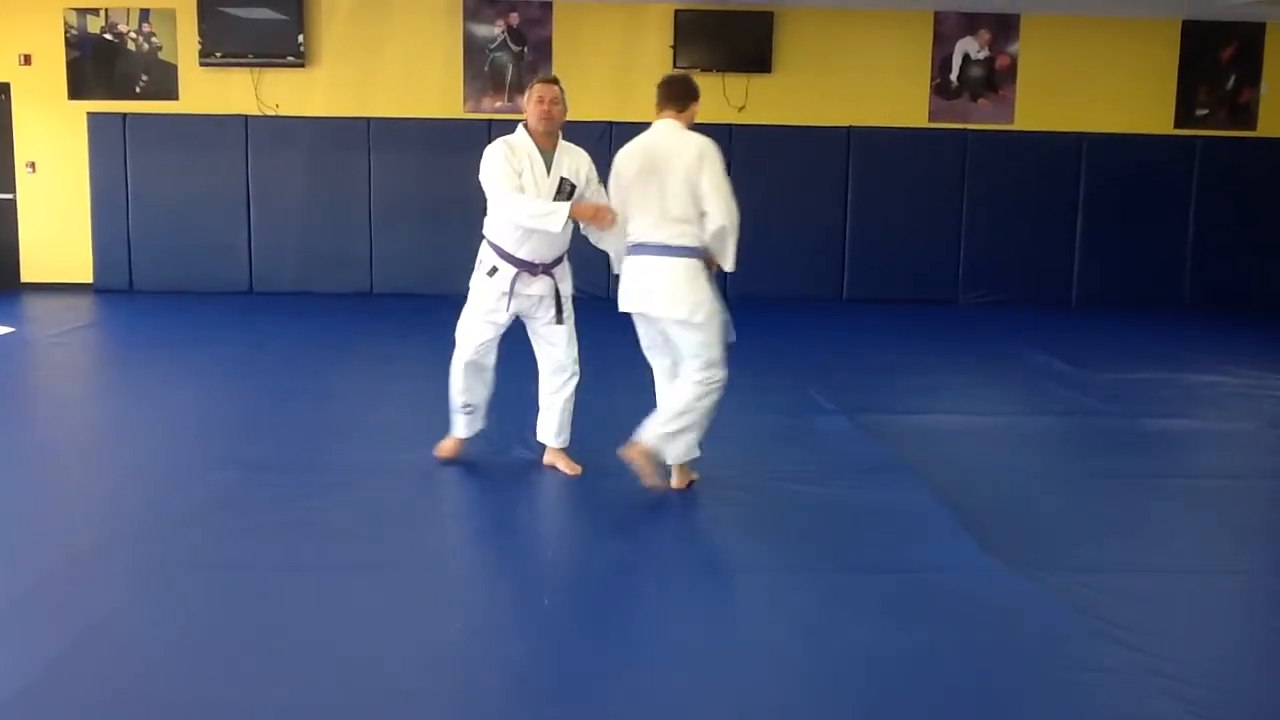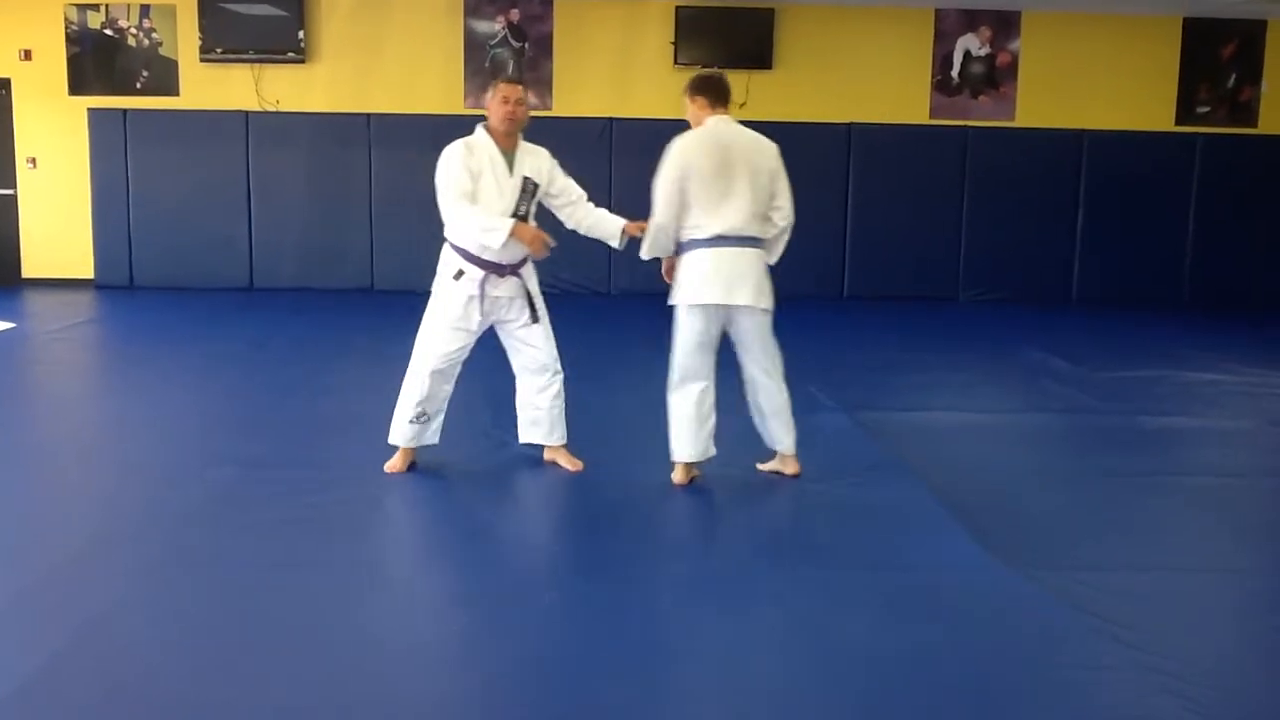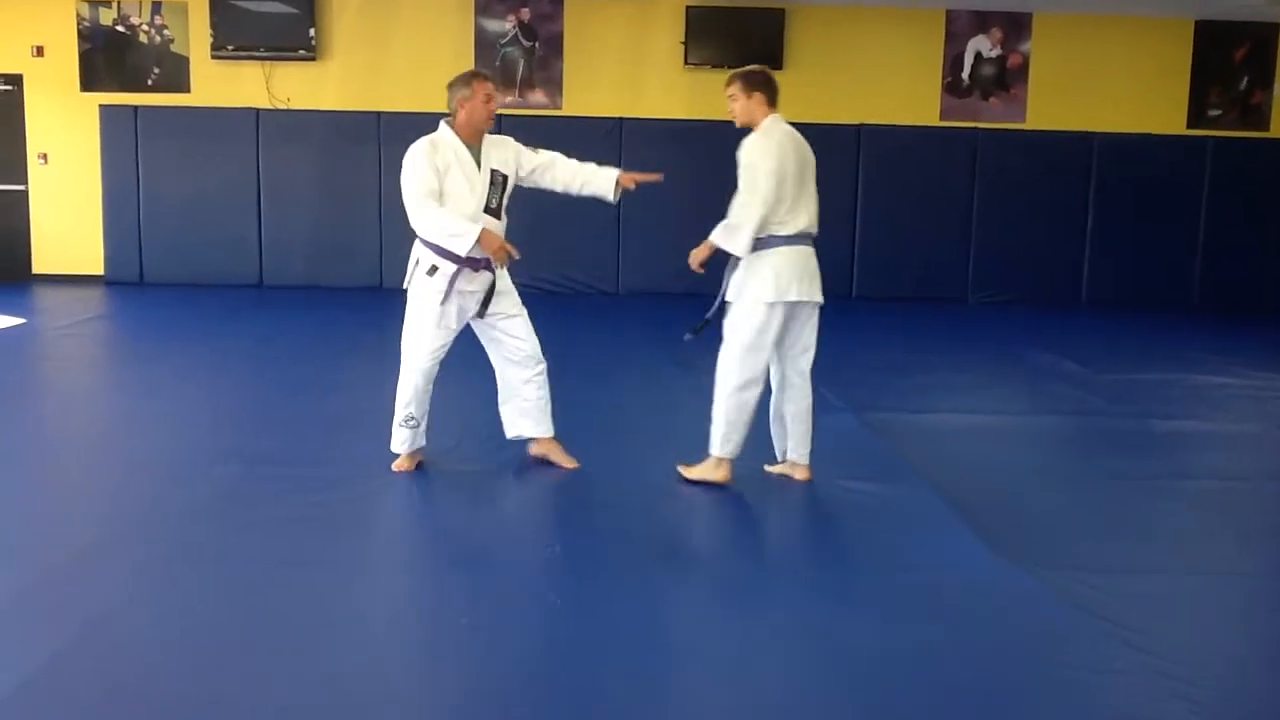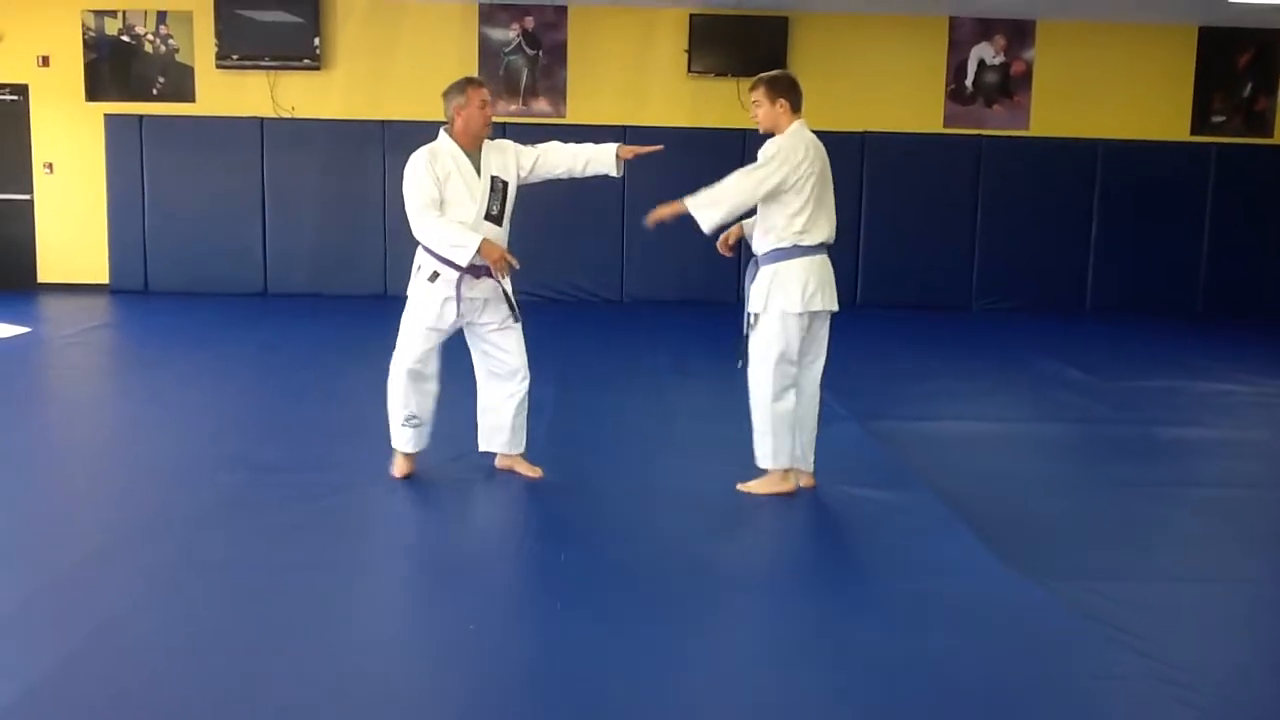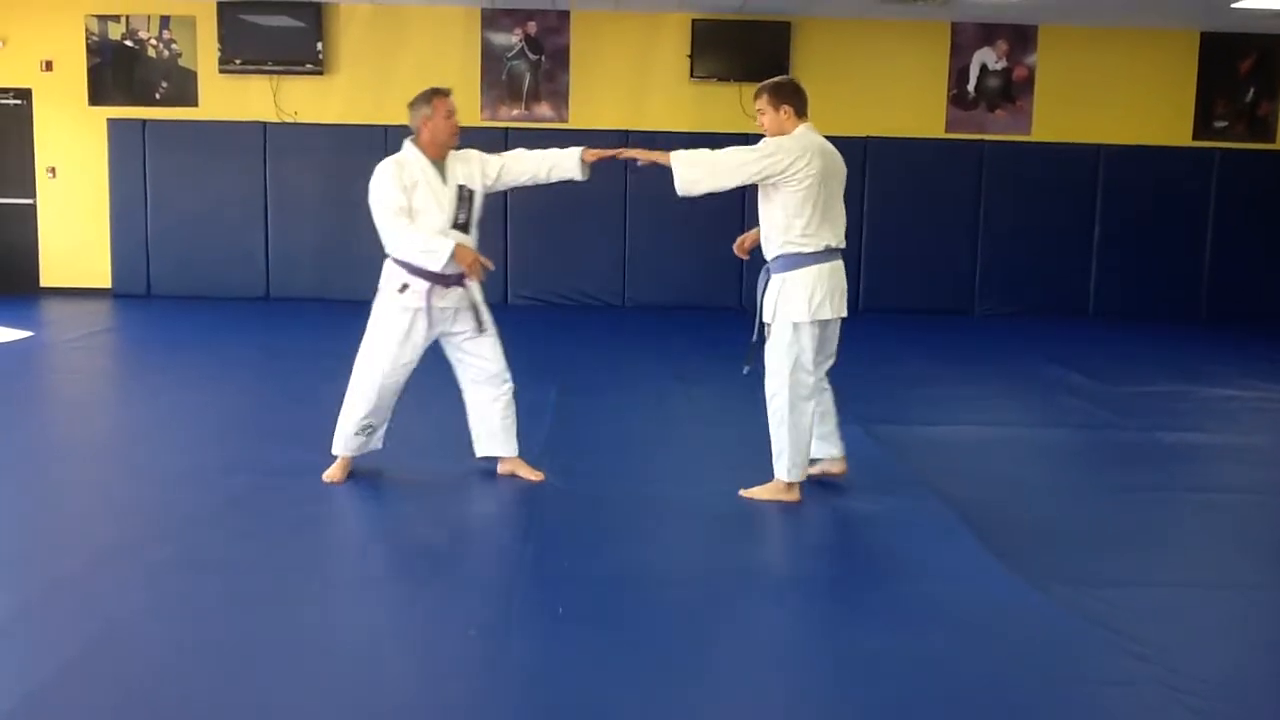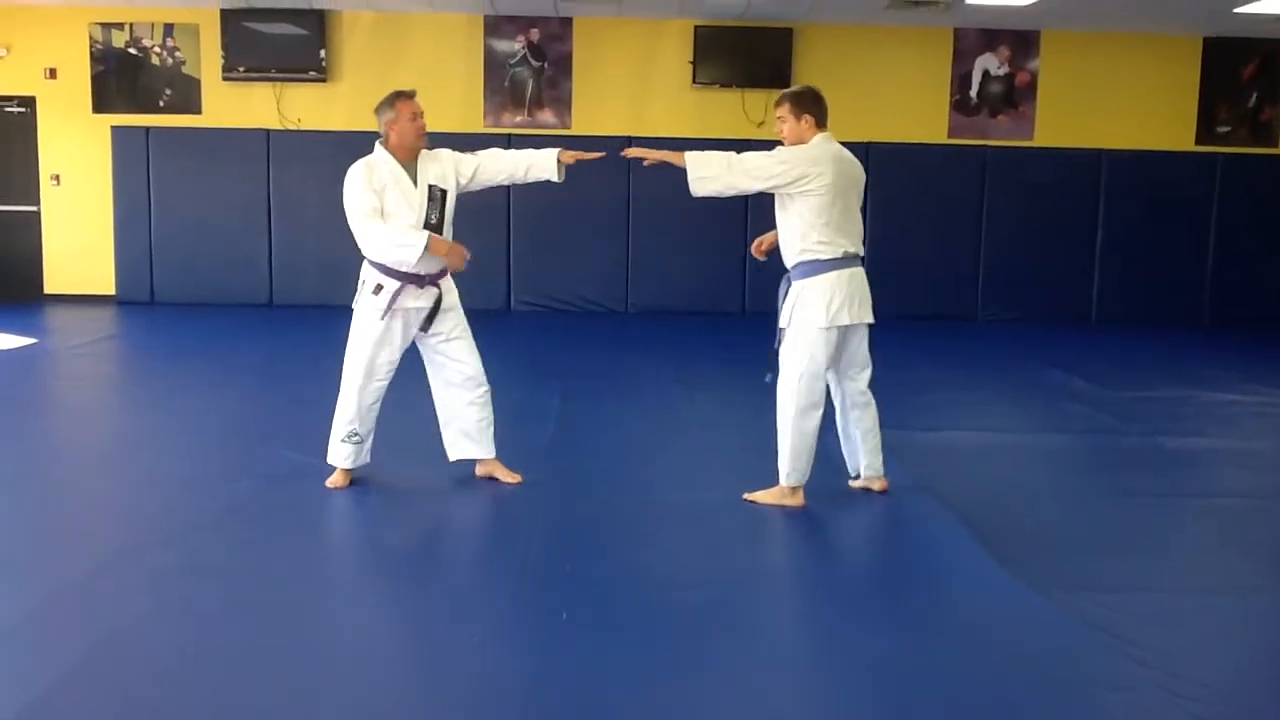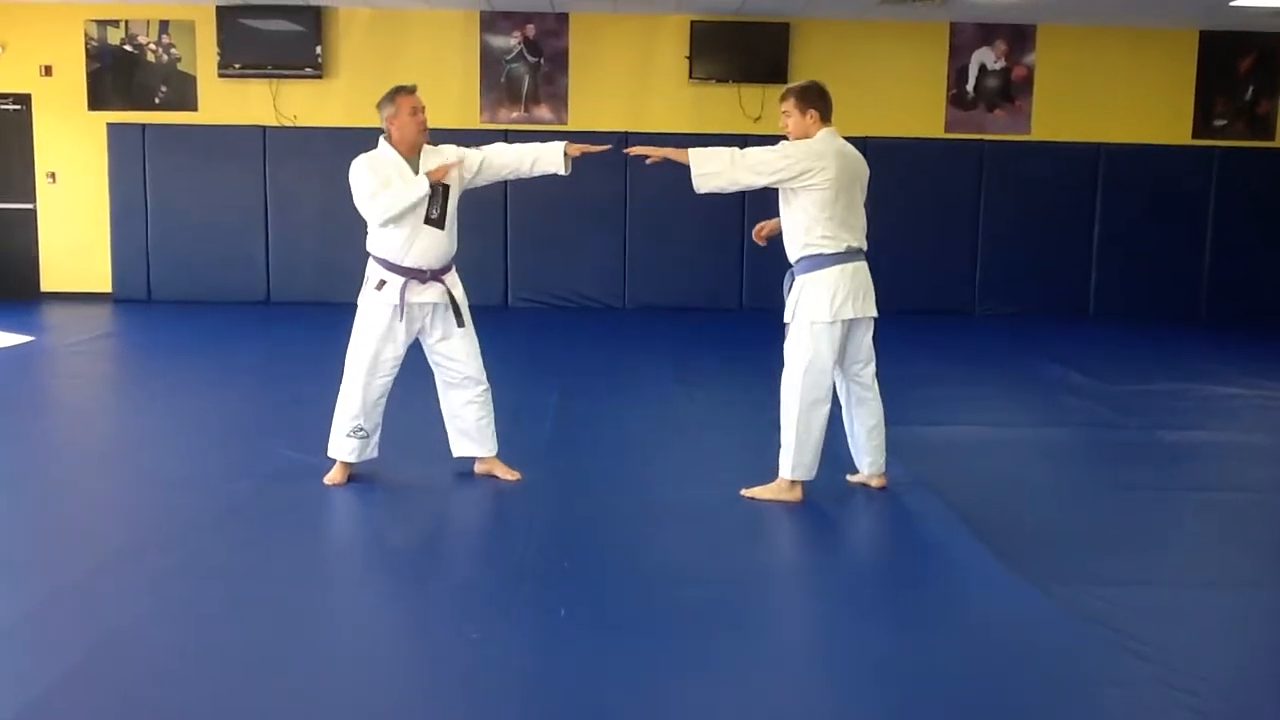
dt=0.3s
person 1, frame 1
left shoulder: (628, 152)
right shoulder: (700, 148)
left elbow: (619, 220)
right elbow: (722, 215)
right wrist: (719, 258)
left hip: (639, 271)
right hip: (683, 272)
left knee: (670, 371)
right knee: (706, 371)
left ankle: (679, 465)
right ankle: (646, 446)
person 1, frame 2
left shoulder: (683, 147)
right shoulder: (764, 147)
left elbow: (663, 214)
right elbow: (783, 214)
left wrist: (665, 255)
left hip: (699, 265)
right hip: (747, 264)
left knee: (691, 371)
right knee: (763, 365)
left ankle: (685, 463)
right ankle: (786, 454)
person 1, frame 3
left shoulder: (761, 141)
right shoulder: (796, 141)
left elbow: (752, 205)
left wrist: (711, 244)
left hip: (768, 265)
right hip: (800, 261)
left knee: (740, 365)
right knee: (794, 369)
left ankle: (719, 461)
right ankle: (797, 459)
person 1, frame 4
left shoulder: (789, 147)
right shoulder: (806, 146)
left elbow: (742, 186)
left wrist: (680, 206)
right wrist: (745, 228)
left hip: (787, 274)
right hip: (813, 271)
left knee: (770, 374)
right knee: (803, 377)
left ankle: (780, 471)
right ankle: (801, 467)
person 1, frame 5
left shoulder: (787, 150)
right shoulder: (828, 154)
left elbow: (724, 165)
left wrist: (655, 156)
right wrist: (764, 232)
left hip: (799, 280)
right hip: (827, 273)
left knee: (787, 381)
right knee: (812, 374)
left ankle: (786, 481)
right ankle: (829, 455)
person 1, frame 6
left shoulder: (802, 161)
right shoulder: (848, 163)
left elbow: (736, 169)
left wrist: (664, 155)
right wrist: (783, 234)
left hip: (818, 287)
right hip: (849, 281)
left knee: (799, 387)
right knee: (852, 383)
left ankle: (790, 485)
right ankle: (871, 472)
person 1, frame 7
left shoulder: (808, 154)
right shoulder: (851, 157)
left elbow: (741, 164)
left wrist: (669, 152)
right wrist: (784, 223)
left hip: (823, 282)
right hip: (852, 276)
left knee: (804, 381)
right knee: (858, 377)
left ankle: (790, 480)
right ankle: (873, 468)
person 2, frame 1
left shoulder: (578, 160)
right shoulder: (502, 151)
left elbow: (600, 219)
right elbow: (509, 206)
right wrist: (573, 211)
left hip: (550, 278)
right hip: (500, 272)
left knee: (562, 363)
right knee: (472, 350)
left ankle: (555, 448)
right ankle: (462, 430)
person 2, frame 2
left shoulder: (539, 159)
right shoulder: (460, 153)
left elbow: (576, 207)
right elbow: (457, 212)
left wrist: (622, 228)
right wrist: (513, 229)
left hip: (515, 279)
right hip: (465, 276)
left knee: (542, 363)
right knee: (434, 361)
left ankle: (553, 444)
right ankle: (408, 445)
person 2, frame 3
left shoulder: (505, 150)
right shoulder: (426, 151)
left elbow: (557, 170)
right elbow: (423, 213)
left wrist: (615, 176)
right wrist: (479, 235)
left hip: (488, 275)
right hip: (438, 273)
left knee: (525, 354)
right knee: (420, 362)
left ankle: (541, 439)
right ankle: (409, 447)
person 2, frame 4
left shoulder: (506, 154)
right shoulder: (427, 160)
left elbow: (558, 158)
right elbow: (425, 222)
left wrist: (615, 152)
right wrist: (479, 245)
left hip: (489, 283)
right hip: (440, 280)
left knee: (509, 370)
right knee: (412, 362)
left ankle: (507, 451)
right ankle: (407, 449)
person 2, frame 5
left shoulder: (472, 164)
right shoulder: (393, 171)
left elbow: (521, 165)
right elbow: (395, 231)
left wrist: (580, 156)
right wrist: (453, 249)
left hip: (459, 291)
right hip: (408, 290)
left knee: (491, 373)
right knee: (377, 375)
left ankle: (508, 456)
right ankle: (347, 454)
person 2, frame 6
left shoulder: (444, 163)
right shoulder: (364, 173)
left elbow: (499, 165)
right elbow: (368, 233)
left wrist: (556, 157)
right wrist: (427, 242)
left hip: (436, 293)
right hip: (386, 292)
left knee: (467, 375)
right knee: (362, 381)
left ankle: (485, 459)
right ankle: (345, 463)
person 2, frame 7
left shoulder: (448, 156)
right shoulder: (367, 165)
left elbow: (505, 159)
right elbow: (378, 209)
left wrist: (562, 150)
right wrist: (426, 181)
left hip: (441, 289)
right hip: (389, 288)
left knee: (466, 374)
right knee: (366, 375)
left ankle: (484, 456)
right ankle: (346, 458)
